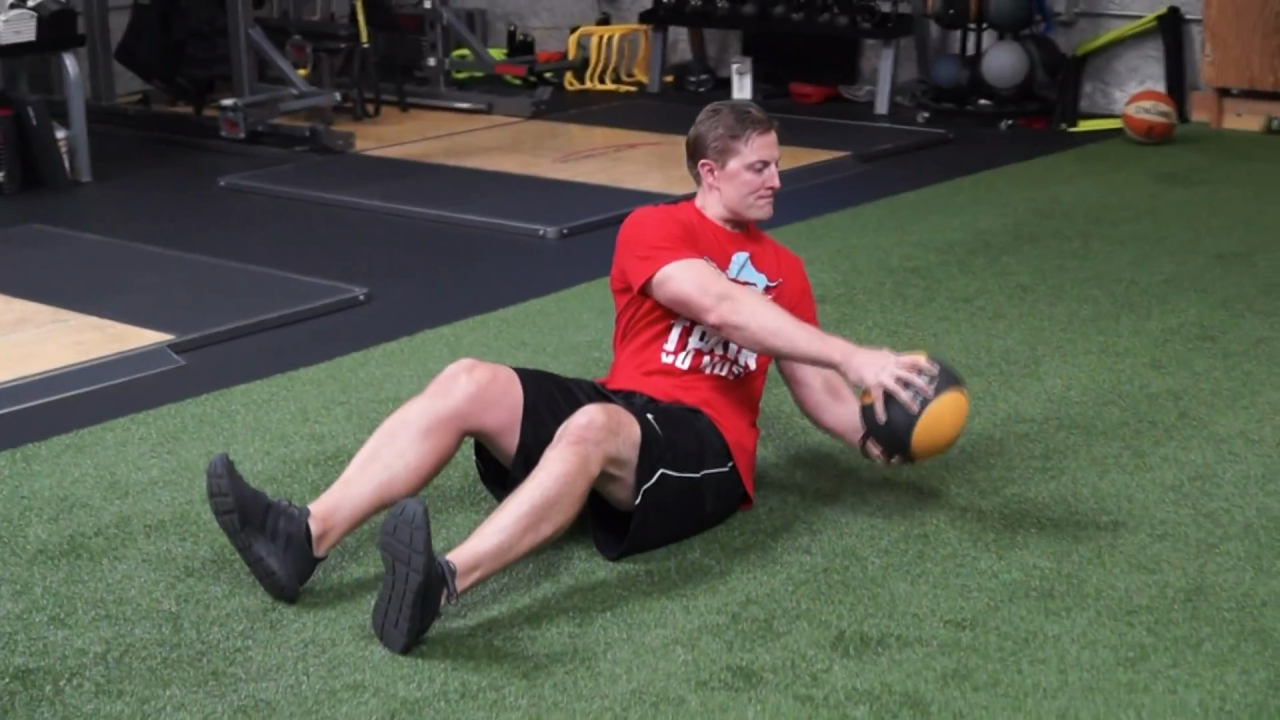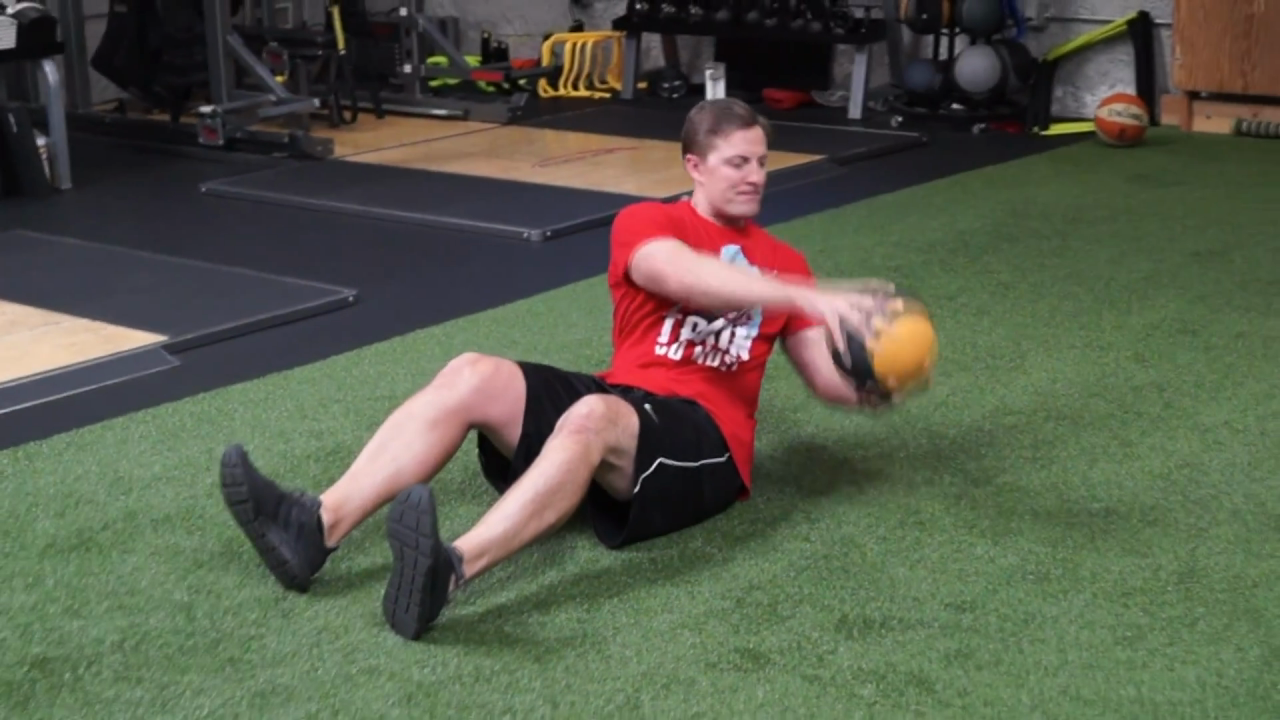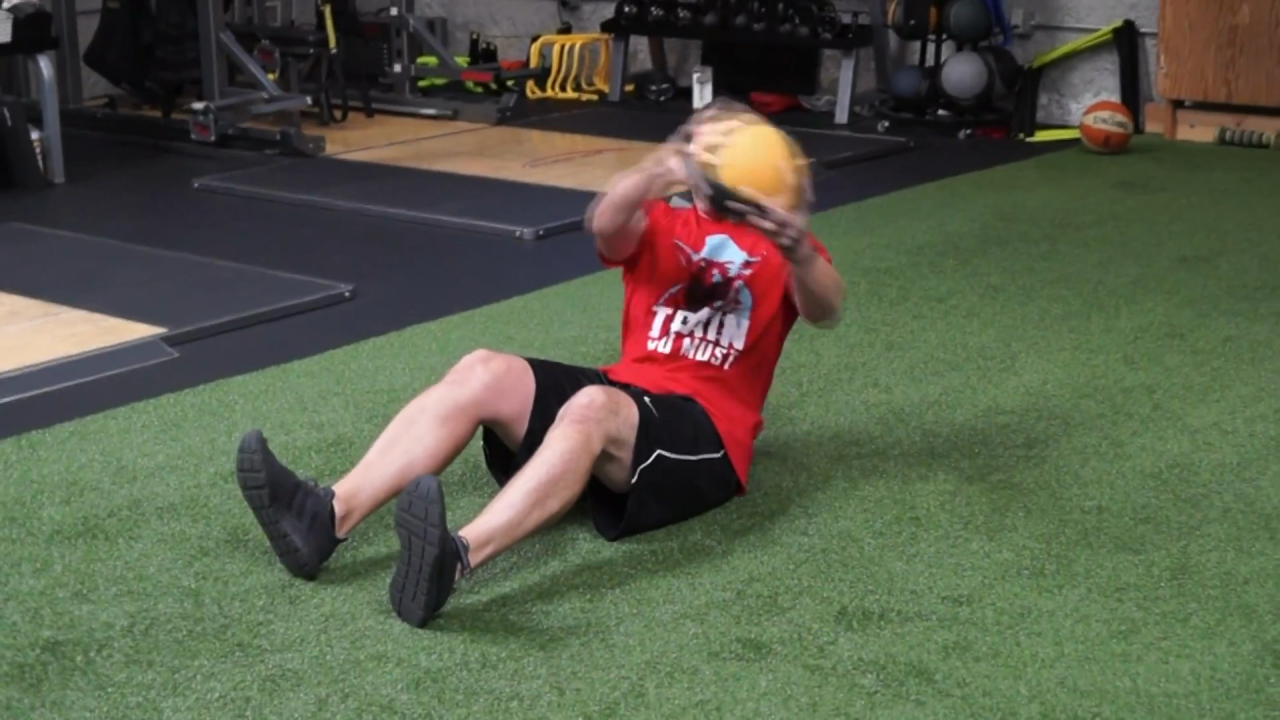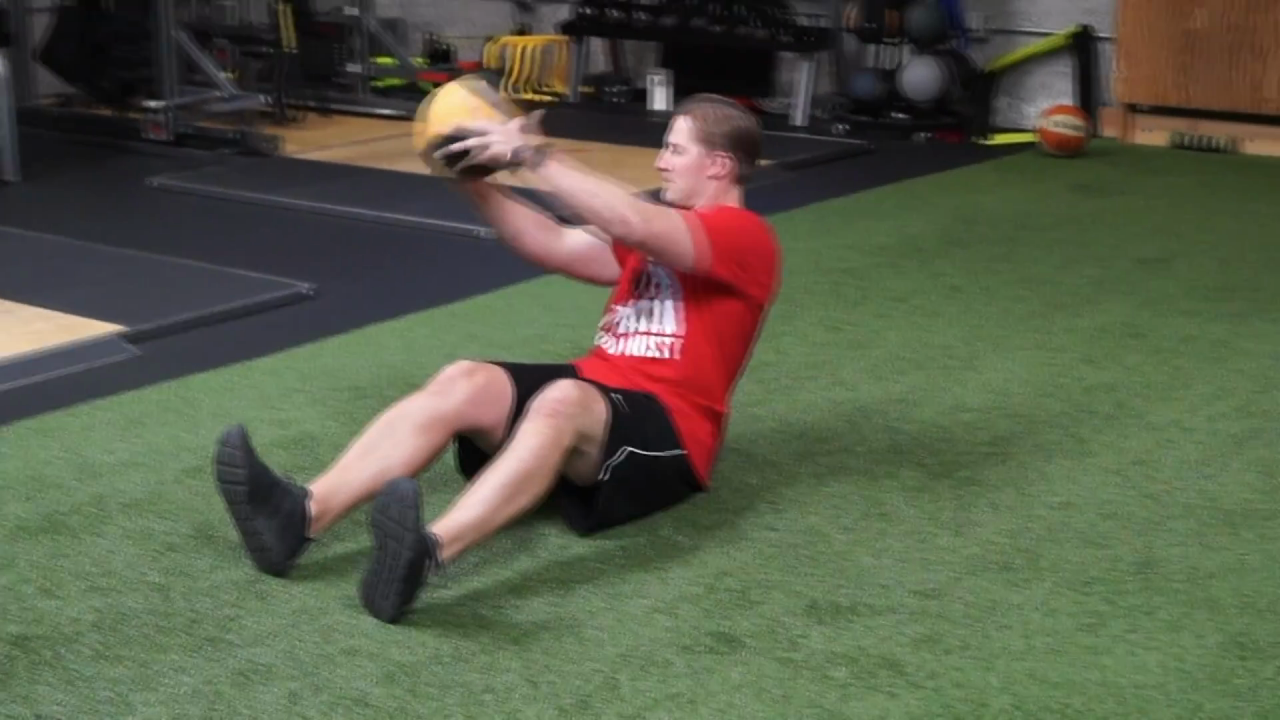
dt=0.4s
person 1, frame 1
left shoulder: (786, 270)
right shoulder: (653, 229)
left elbow: (818, 396)
right elbow: (720, 309)
left wrist: (877, 431)
right wrist: (851, 355)
left hip: (705, 445)
right hip: (618, 406)
left knee: (592, 429)
right knee: (468, 382)
left ankle: (442, 583)
right ankle: (308, 535)
person 1, frame 2
left shoulder: (783, 263)
right shoulder: (646, 223)
left elbow: (824, 377)
right elbow: (684, 278)
left wrist: (864, 380)
right wrist: (811, 298)
left hip: (704, 437)
right hip: (620, 397)
left knee: (592, 417)
right knee: (472, 376)
left ankle: (450, 572)
right ankle: (319, 526)
person 1, frame 3
left shoulder: (777, 254)
right shoulder: (657, 225)
left elbow: (823, 307)
right elbow: (605, 223)
left wrist: (794, 239)
right wrist: (656, 171)
left hip: (704, 431)
right hip: (625, 389)
left knee: (592, 408)
right knee: (483, 371)
left ankle: (456, 559)
right ankle: (330, 515)
person 1, frame 4
left shoulder: (745, 238)
right shoulder: (653, 236)
left elbow: (633, 225)
right elbow: (555, 248)
left wrist: (534, 156)
right wrist: (480, 182)
left hip: (665, 431)
right hip: (595, 388)
left knee: (563, 401)
right knee: (463, 382)
left ankle: (428, 554)
right ankle: (305, 513)
